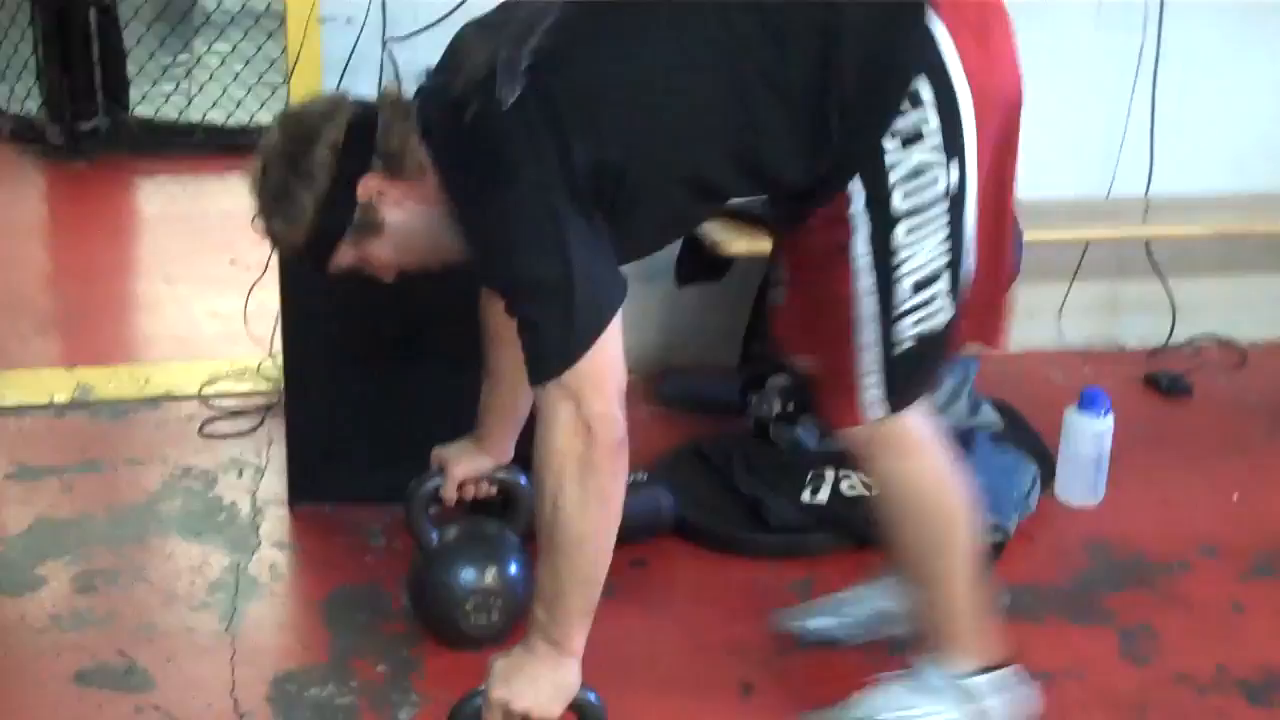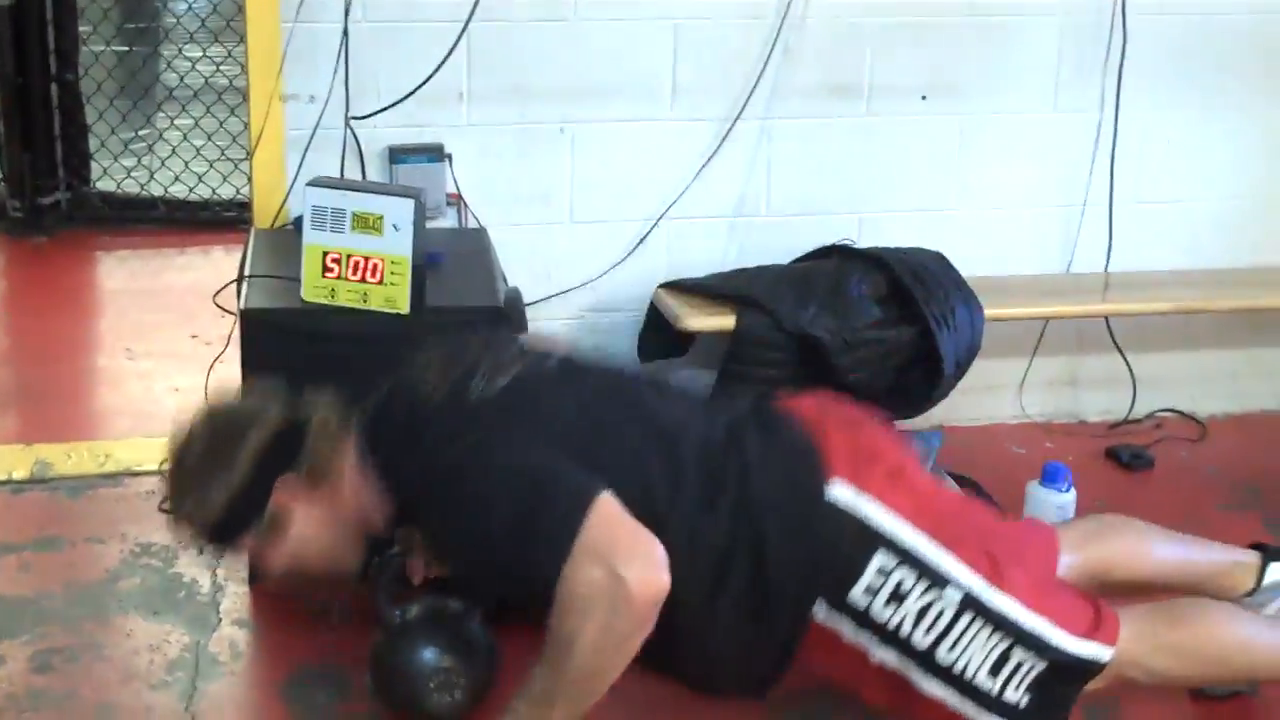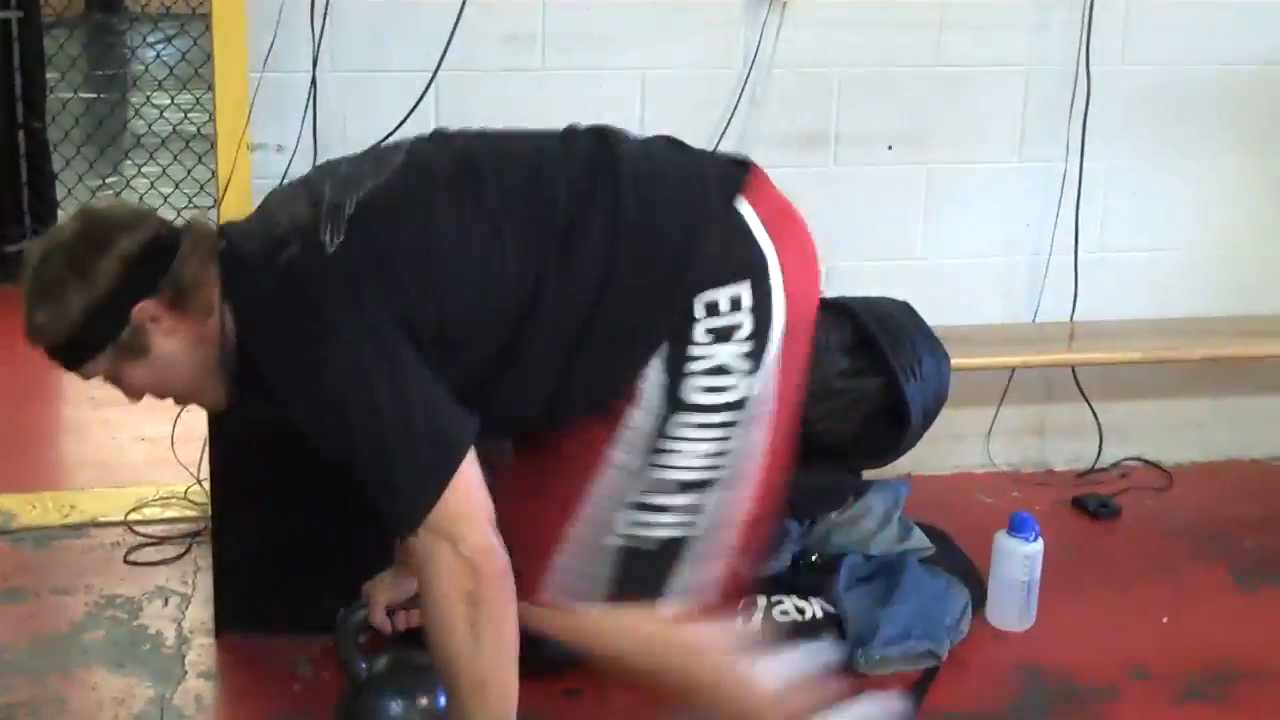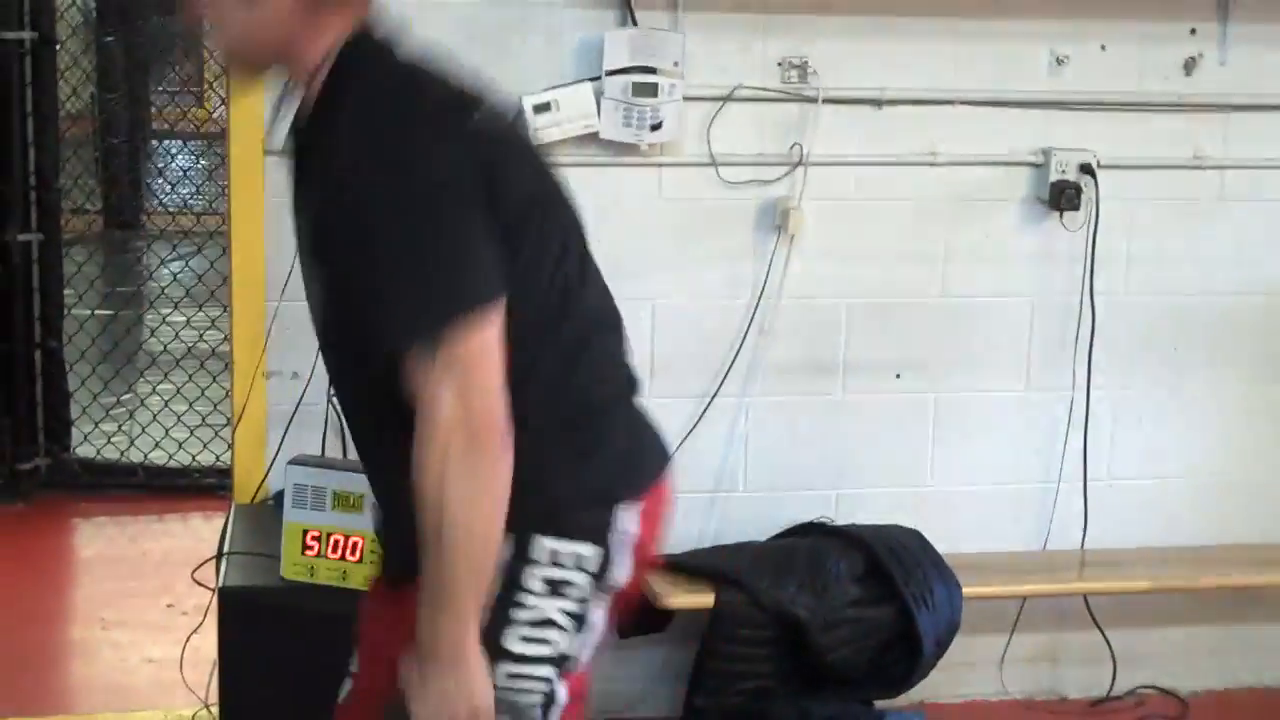
dt=0.7s
person 1, frame 1
left shoulder: (503, 169)
right shoulder: (437, 122)
left elbow: (590, 420)
right elbow: (515, 285)
left wrist: (554, 652)
right wrist: (492, 443)
left knee: (869, 399)
right knee: (826, 343)
right ankle: (931, 578)
person 1, frame 2
left shoulder: (444, 460)
right shoulder: (414, 404)
left elbow: (629, 581)
right wrist: (455, 548)
left hip: (820, 537)
right hip: (798, 452)
right knee: (1049, 561)
person 1, frame 3
left shoulder: (314, 325)
right shoulder: (267, 262)
left elbow: (471, 561)
right wrist: (425, 561)
left hip: (719, 271)
right hip: (654, 248)
left knee: (585, 611)
person 1, frame 4
left shoulder: (395, 129)
right shoulder: (362, 110)
left elbow: (465, 403)
left wrist: (451, 652)
left hip: (552, 515)
right hip: (523, 503)
